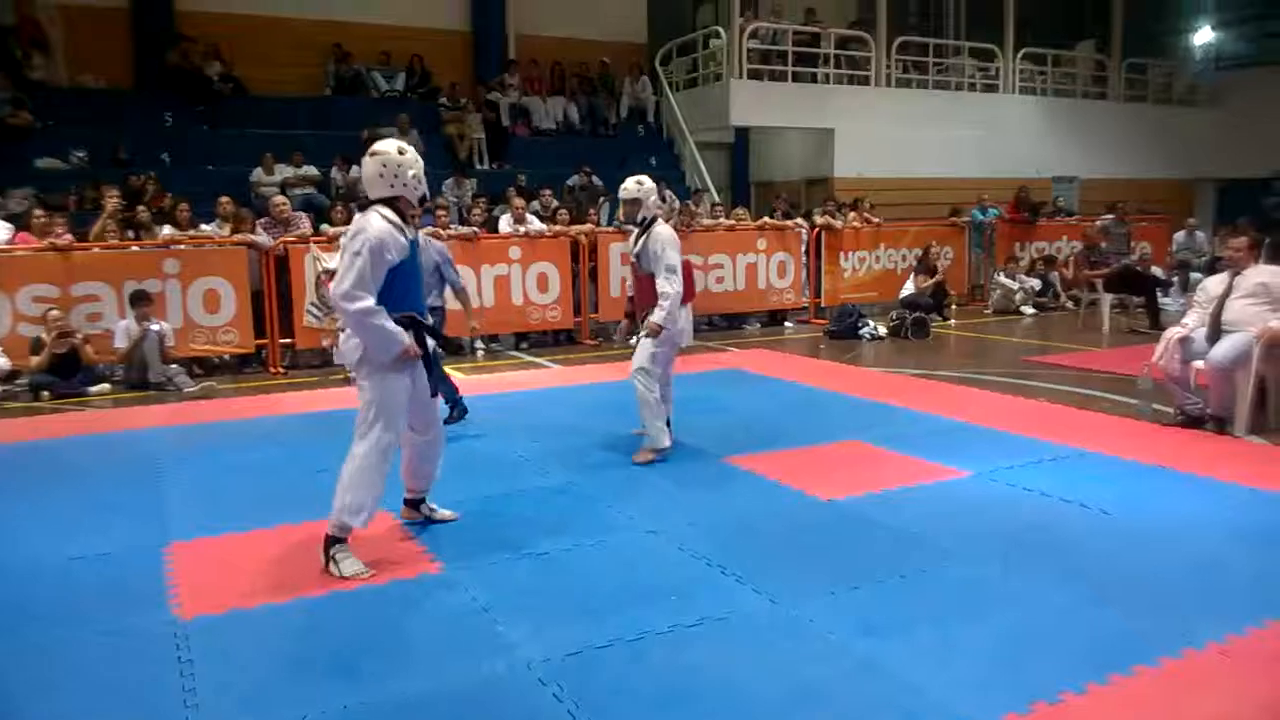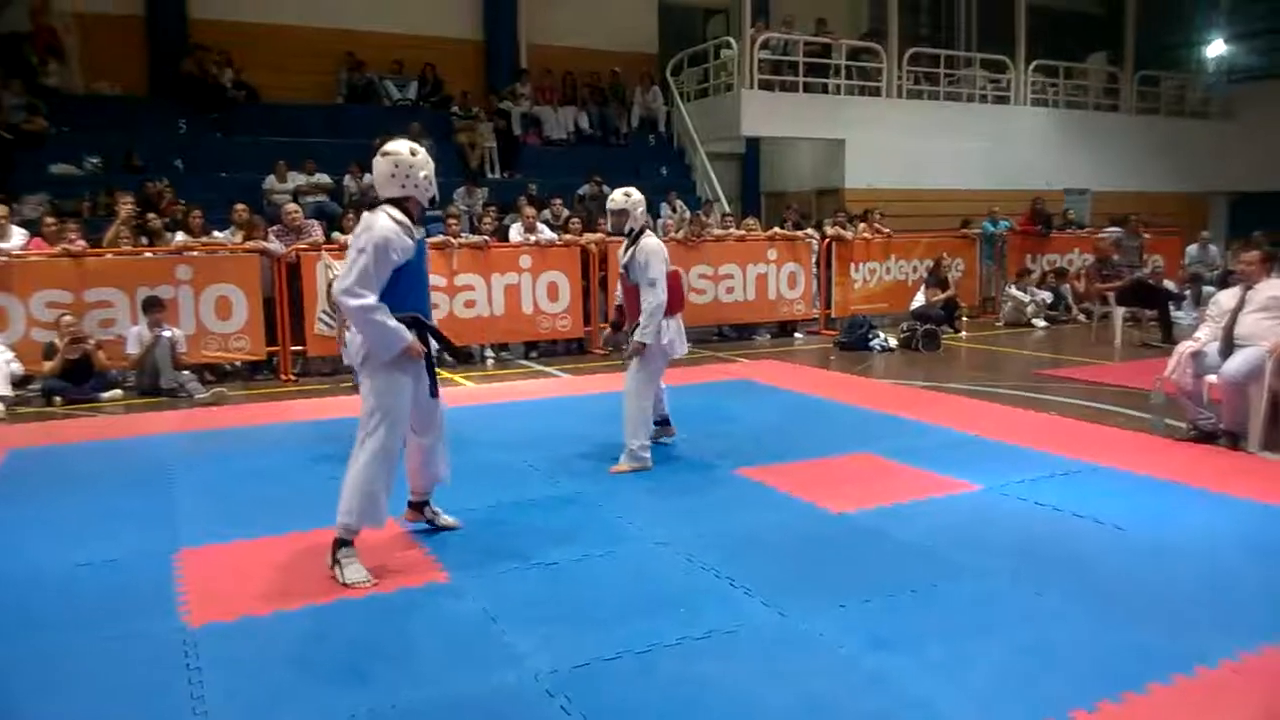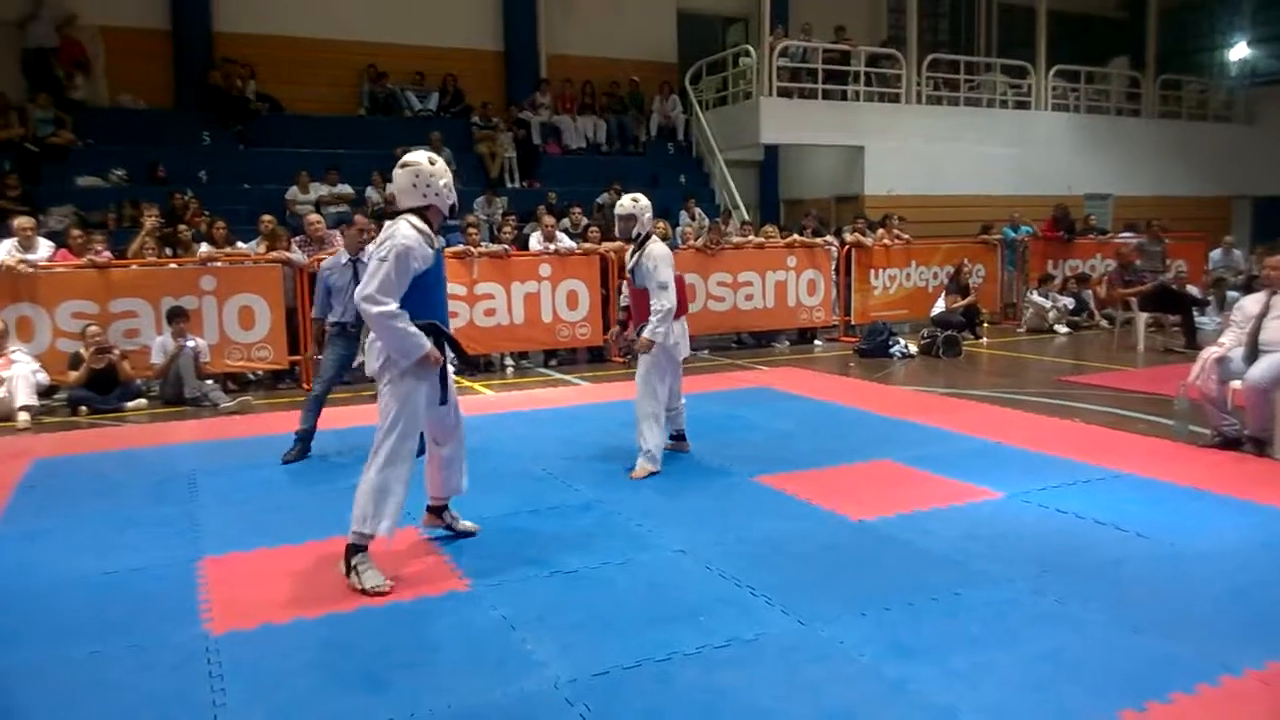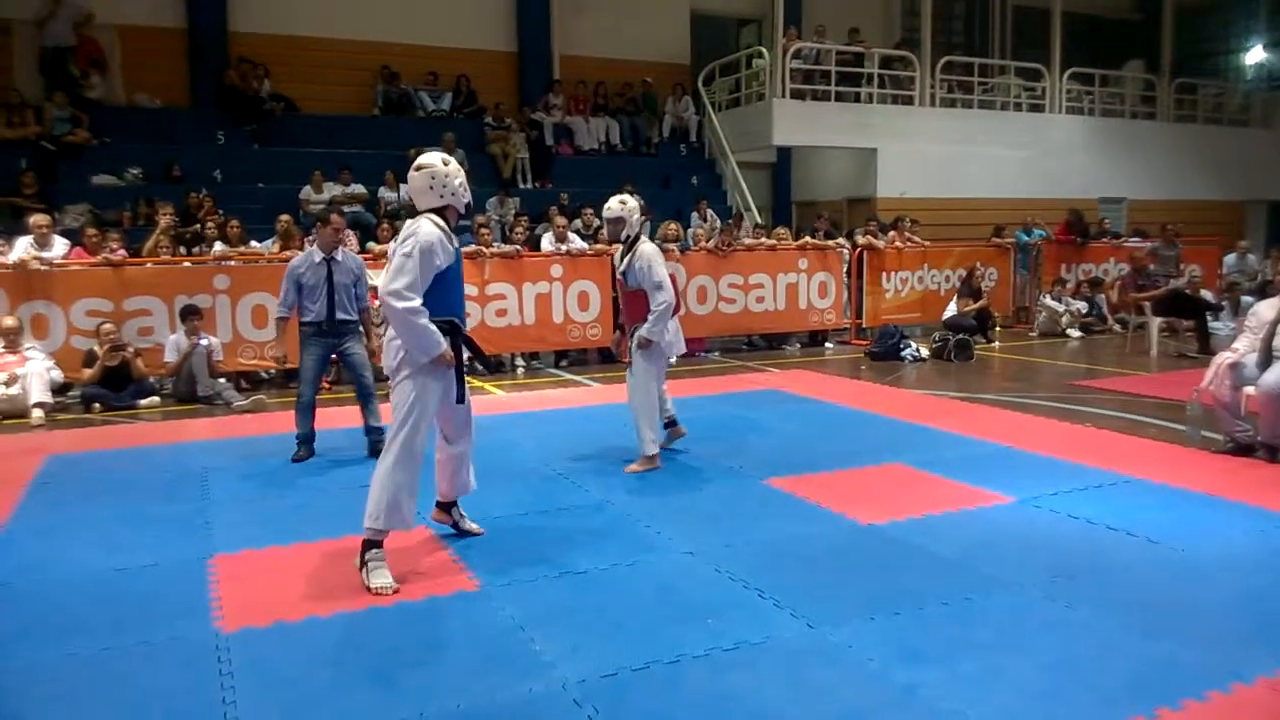
dt=0.3s
person 1, frame 1
left shoulder: (401, 228)
right shoulder: (375, 231)
right elbow: (347, 297)
left wrist: (411, 338)
right wrist: (396, 342)
left hip: (406, 346)
right hip: (383, 353)
left knee: (427, 424)
right knee: (376, 440)
left ankle: (415, 502)
right ankle: (336, 542)
person 1, frame 2
left shoulder: (406, 228)
right shoulder: (381, 230)
right elbow: (349, 294)
right wrist: (399, 341)
left hip: (410, 345)
right hip: (386, 351)
left knee: (428, 424)
right knee: (379, 442)
left ankle: (420, 504)
right ankle: (344, 546)
person 1, frame 3
left shoulder: (425, 236)
right shoulder: (403, 239)
right elbow: (371, 300)
right wrist: (416, 348)
left hip: (425, 353)
right hip: (406, 359)
left knee: (448, 431)
right knee: (395, 447)
left ankle: (439, 509)
right ankle: (357, 552)
person 1, frame 4
left shoulder: (440, 234)
right shoulder: (425, 236)
right elbow: (395, 296)
left wrist: (447, 345)
right wrist: (433, 346)
left hip: (442, 350)
right hip: (421, 356)
left knee: (458, 430)
right knee: (406, 444)
left ankle: (447, 506)
right ankle: (372, 547)
person 2, frame 1
left shoulder: (662, 236)
right shoulder: (639, 234)
left elbow: (673, 285)
left wrist: (660, 320)
right wrist: (630, 315)
left hip: (665, 317)
right hip: (653, 315)
left knee: (642, 372)
right knee: (656, 373)
left ankle: (657, 442)
right ankle: (660, 425)
person 2, frame 2
left shoulder: (649, 248)
right shoulder: (628, 245)
left elbow: (655, 299)
left wrist: (642, 338)
right wrist: (616, 324)
left hip: (655, 328)
right hip: (645, 326)
left knee: (637, 389)
right knee: (648, 382)
left ankle: (637, 456)
right ankle: (663, 424)
person 2, frame 3
left shoulder: (656, 253)
right shoulder: (635, 250)
left elbow: (666, 301)
left wrist: (650, 336)
right wrist: (622, 324)
left hip: (661, 331)
right hip: (657, 330)
left knee: (648, 393)
right knee: (668, 388)
left ankle: (649, 458)
right ankle: (678, 438)
person 2, frame 4
left shoulder: (646, 253)
right shoulder: (623, 252)
left elbow: (665, 299)
left wrist: (649, 334)
right wrist: (622, 330)
left hip: (653, 331)
right hip: (641, 330)
left knee: (642, 392)
right knee: (650, 385)
left ankle: (650, 454)
right ankle: (672, 425)
person 3, frame 1
left shoulder: (436, 249)
left elbow: (456, 284)
left wrist: (471, 317)
left hip: (430, 315)
right knee: (431, 369)
right ankle: (456, 404)
person 3, frame 2
left shoulder: (404, 252)
right shoulder: (363, 254)
left elbow: (419, 291)
right elbow: (350, 294)
left wrist: (426, 324)
right wrist: (343, 327)
left hip: (400, 320)
right hip: (371, 321)
right knee: (363, 375)
person 3, frame 3
right shoulder: (329, 267)
right elbow: (319, 310)
right wrist: (315, 345)
right hip: (340, 335)
right knee: (319, 391)
right ankle: (302, 443)
person 3, frame 4
left shoulder: (354, 263)
right shoulder: (298, 265)
left elbow: (363, 304)
right elbow: (284, 307)
left wrist: (370, 338)
right wrist: (280, 344)
left hip: (349, 332)
right hip: (315, 335)
left knee: (366, 385)
right knee: (306, 393)
left ankle: (377, 440)
right ankle: (305, 443)
person 4, frame 1
right shoulder: (1211, 282)
right elbow: (1197, 311)
right wrist: (1185, 327)
left hip: (1246, 334)
right hip: (1210, 333)
left knee: (1217, 361)
right knee: (1171, 351)
left ankle: (1219, 416)
right ankle: (1193, 411)
person 4, frame 2
right shoulder: (1223, 296)
right elbow: (1210, 325)
right wrist: (1197, 341)
left hip: (1259, 349)
right hip: (1223, 347)
left knee: (1230, 375)
right knee: (1185, 365)
left ankle: (1232, 431)
right ankle: (1206, 426)
person 4, frame 3
right shoulder: (1249, 301)
right elbow: (1235, 331)
right wrist: (1221, 346)
right hip: (1247, 353)
left knee: (1254, 381)
right knee: (1207, 372)
left ankle: (1257, 436)
right ankle: (1229, 432)
person 4, frame 4
right shoulder: (1263, 306)
right elbow: (1249, 336)
right wrist: (1234, 352)
right hip: (1262, 359)
right knee: (1221, 377)
right ankle: (1242, 440)
